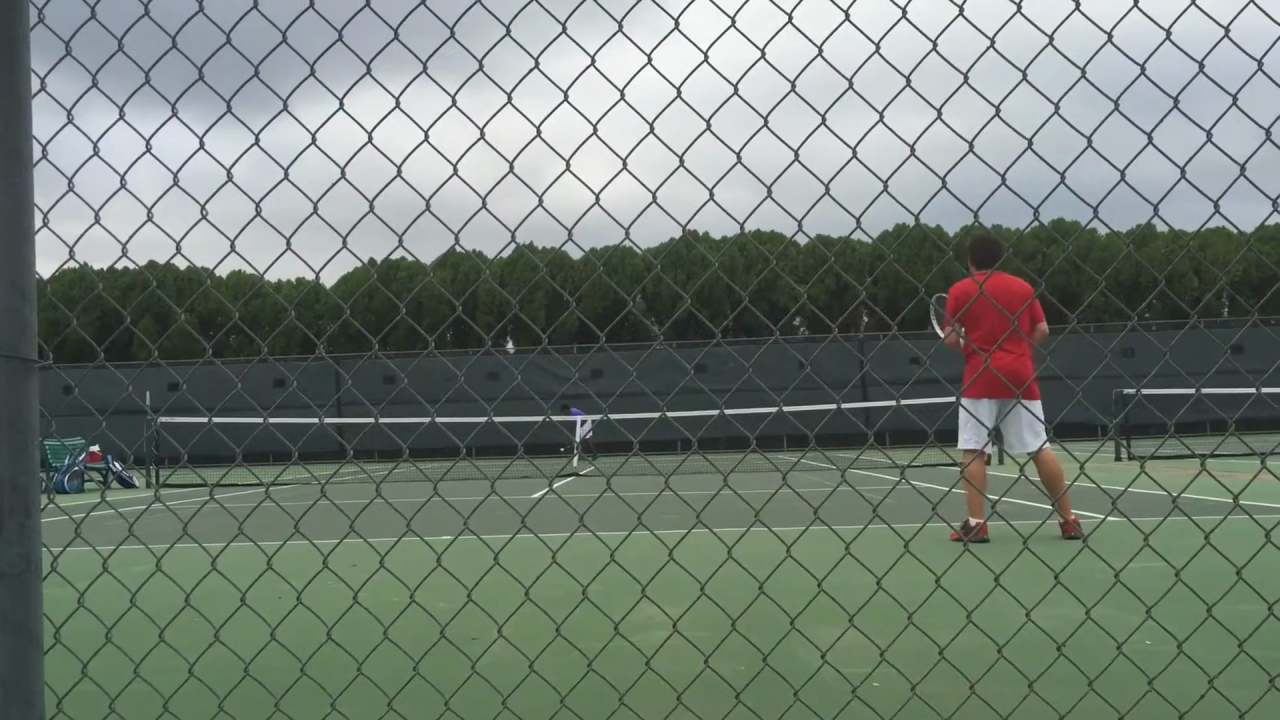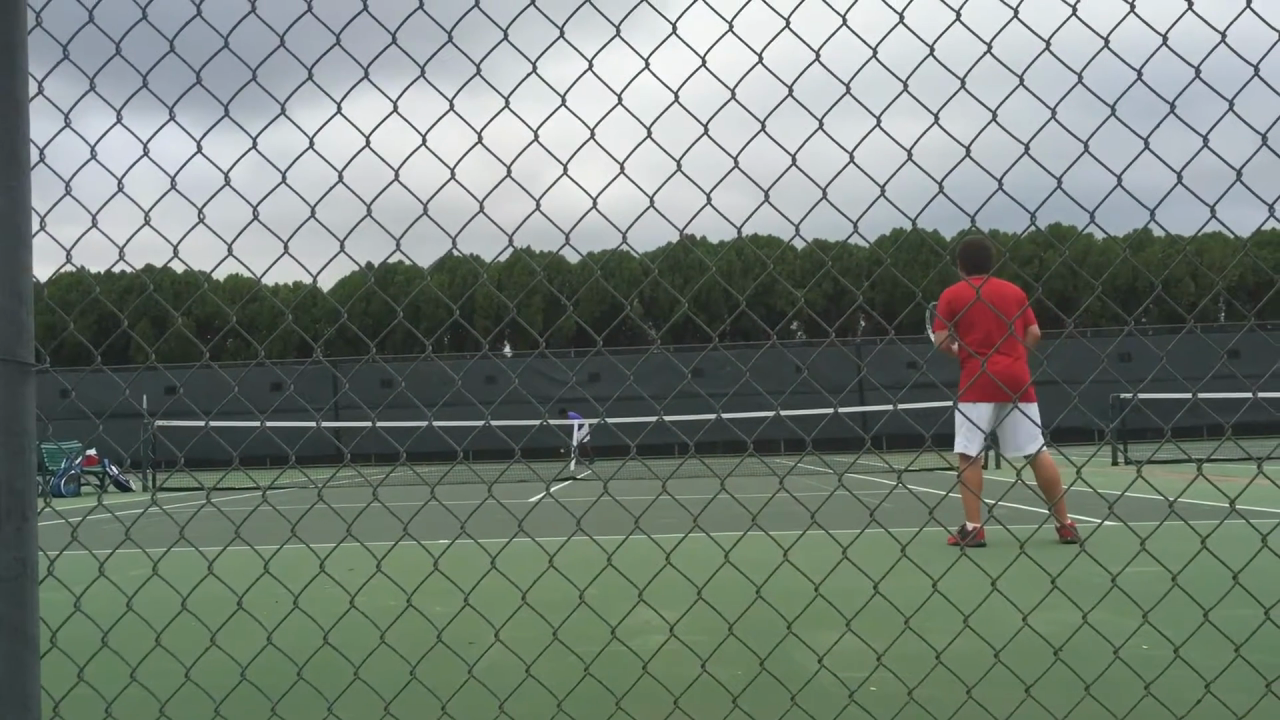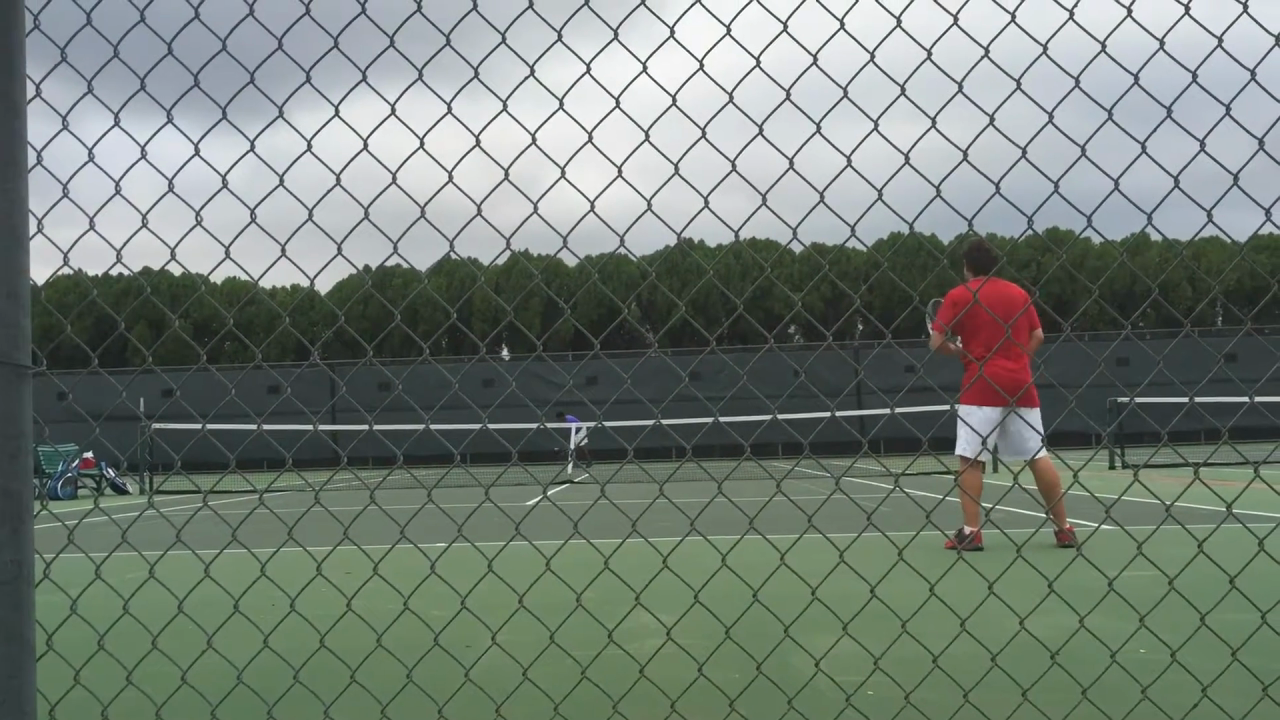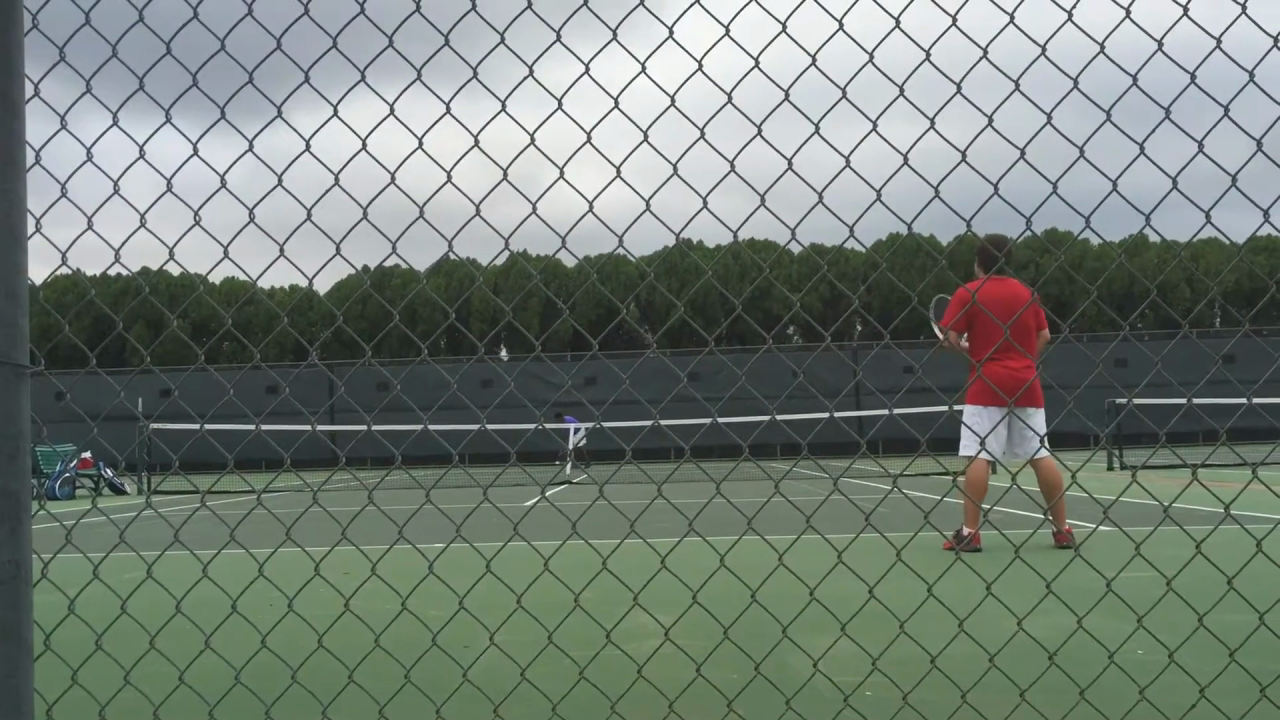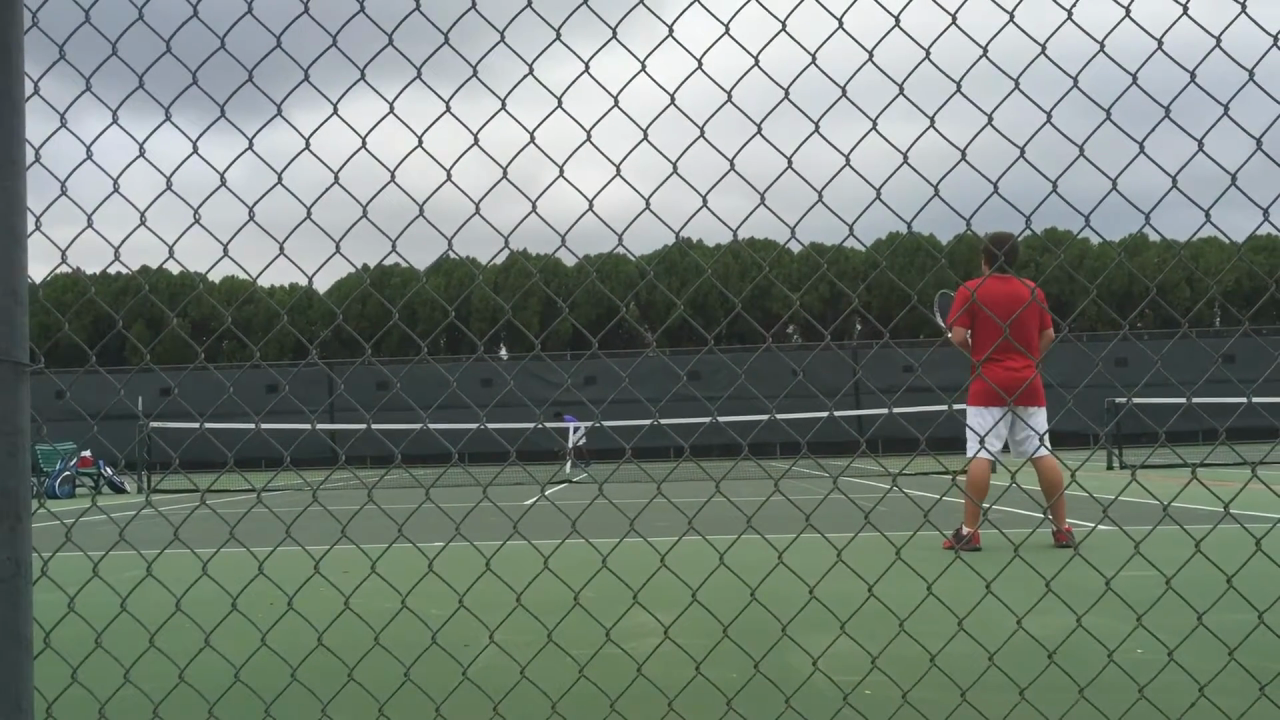
dt=0.2s
person 1, frame 1
left shoulder: (960, 290)
right shoulder: (1023, 287)
left elbow: (951, 338)
right elbow: (1042, 331)
left hip: (982, 379)
right hip: (1021, 377)
left knee: (974, 449)
right knee: (1040, 448)
left ankle: (976, 523)
right ankle: (1068, 519)
person 1, frame 2
left shoulder: (952, 295)
right shoulder: (1014, 291)
left elbow: (942, 343)
right elbow: (1034, 334)
left hip: (978, 383)
right hip: (1018, 380)
left knee: (969, 454)
right knee: (1037, 452)
left ankle: (973, 527)
right ankle: (1065, 523)
person 1, frame 3
left shoulder: (958, 296)
right shoulder: (1019, 292)
left elbow: (937, 342)
right elbow: (1037, 337)
left wrist: (959, 350)
left hip: (982, 387)
right hip: (1020, 384)
left knee: (970, 458)
right knee: (1038, 455)
left ankle: (971, 531)
right ankle: (1063, 528)
person 1, frame 4
left shoulder: (967, 294)
right shoulder: (1028, 293)
left elbow: (949, 339)
right elbow: (1044, 336)
left hip: (987, 386)
right hip: (1026, 384)
left knee: (978, 457)
right knee: (1041, 455)
left ankle: (970, 532)
right ankle: (1062, 529)
person 1, frame 5
left shoulder: (970, 291)
right shoulder: (1033, 291)
left elbow: (958, 337)
right elbow: (1049, 336)
left hip: (988, 385)
right hip: (1028, 384)
left knee: (980, 456)
right knee: (1043, 454)
left ankle: (970, 531)
right ankle: (1062, 528)
